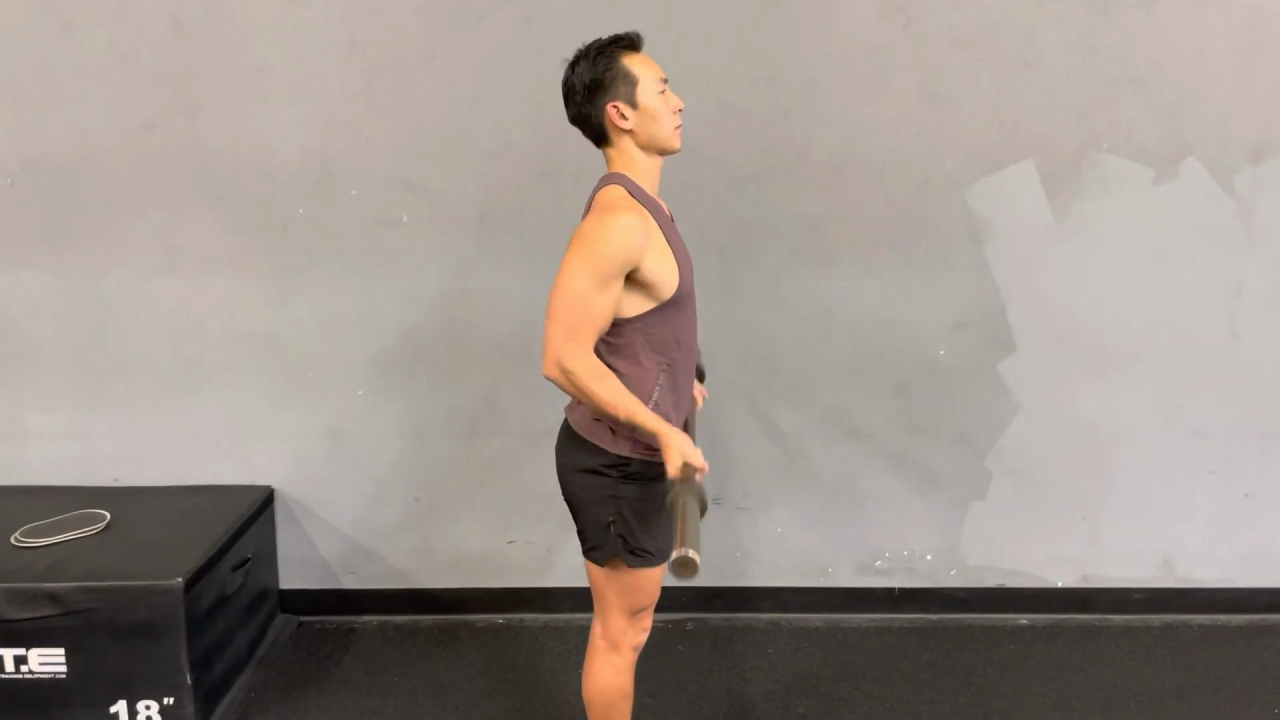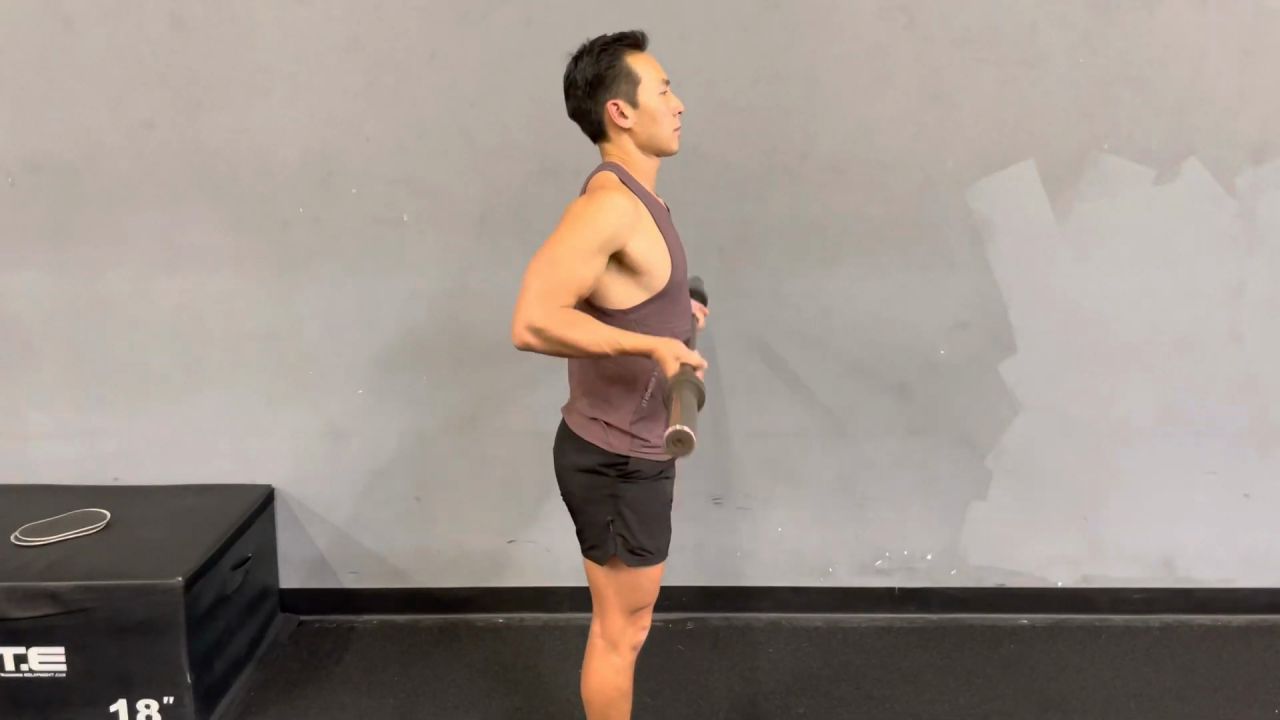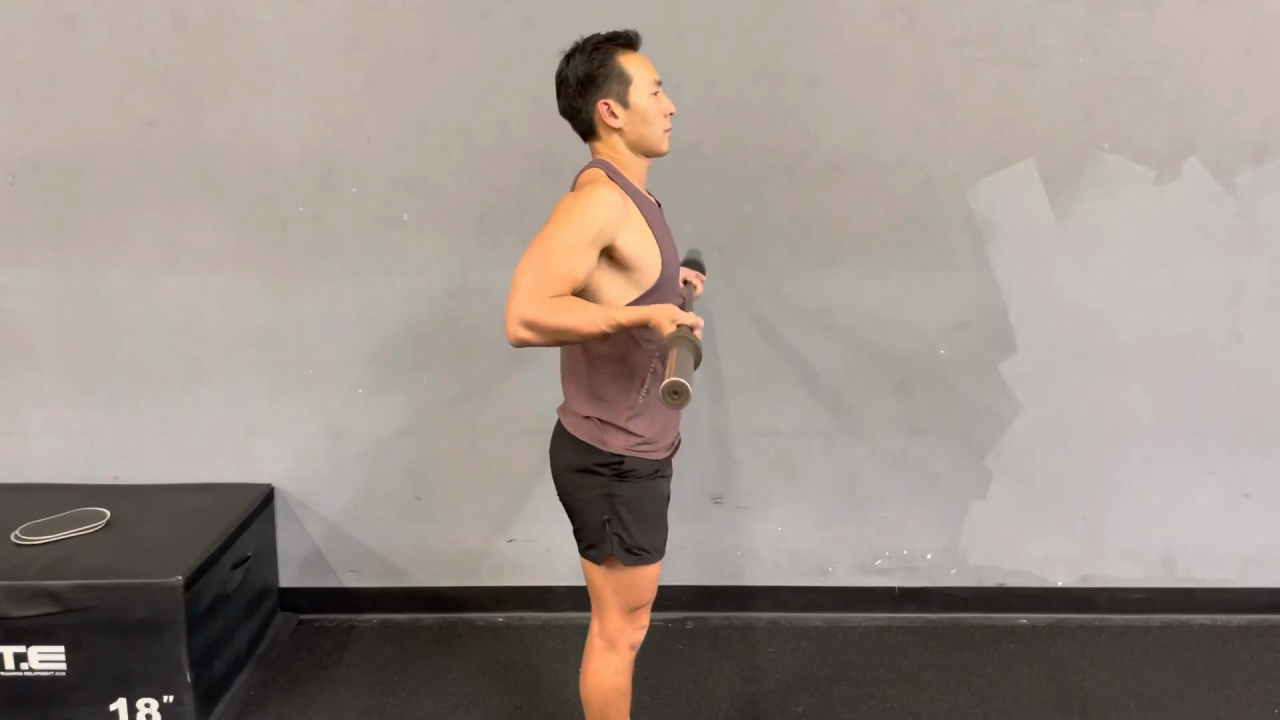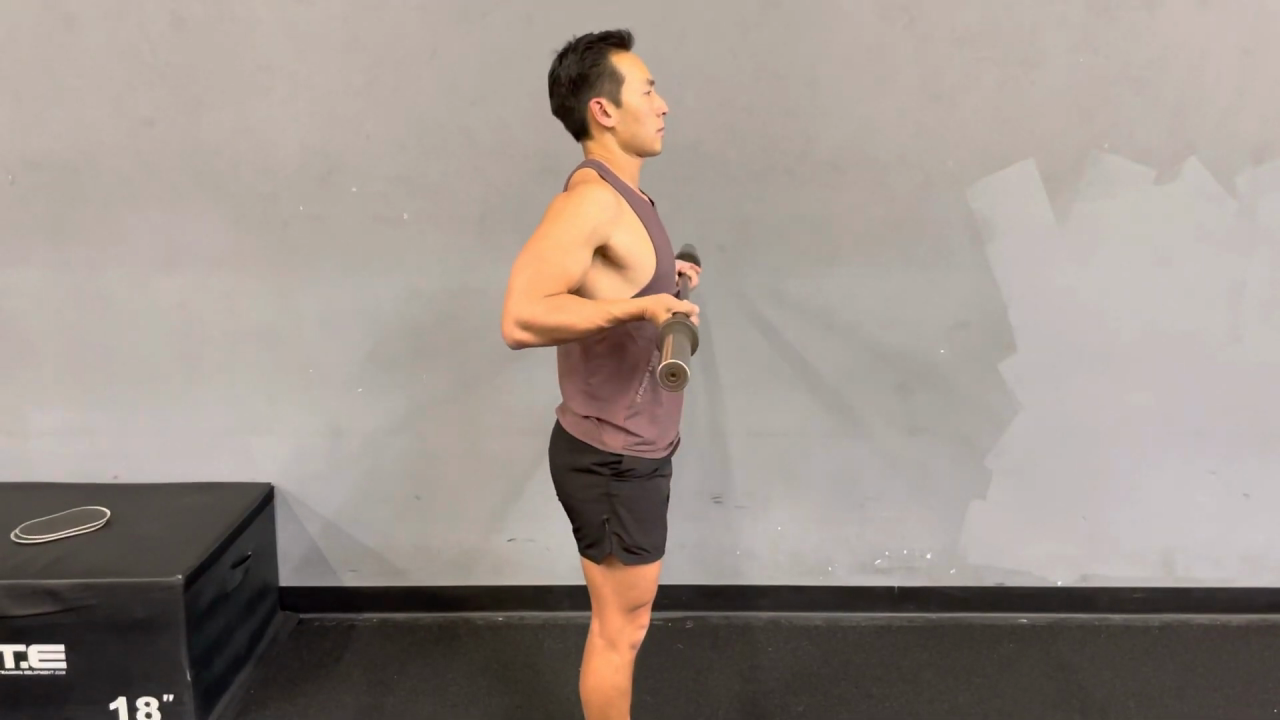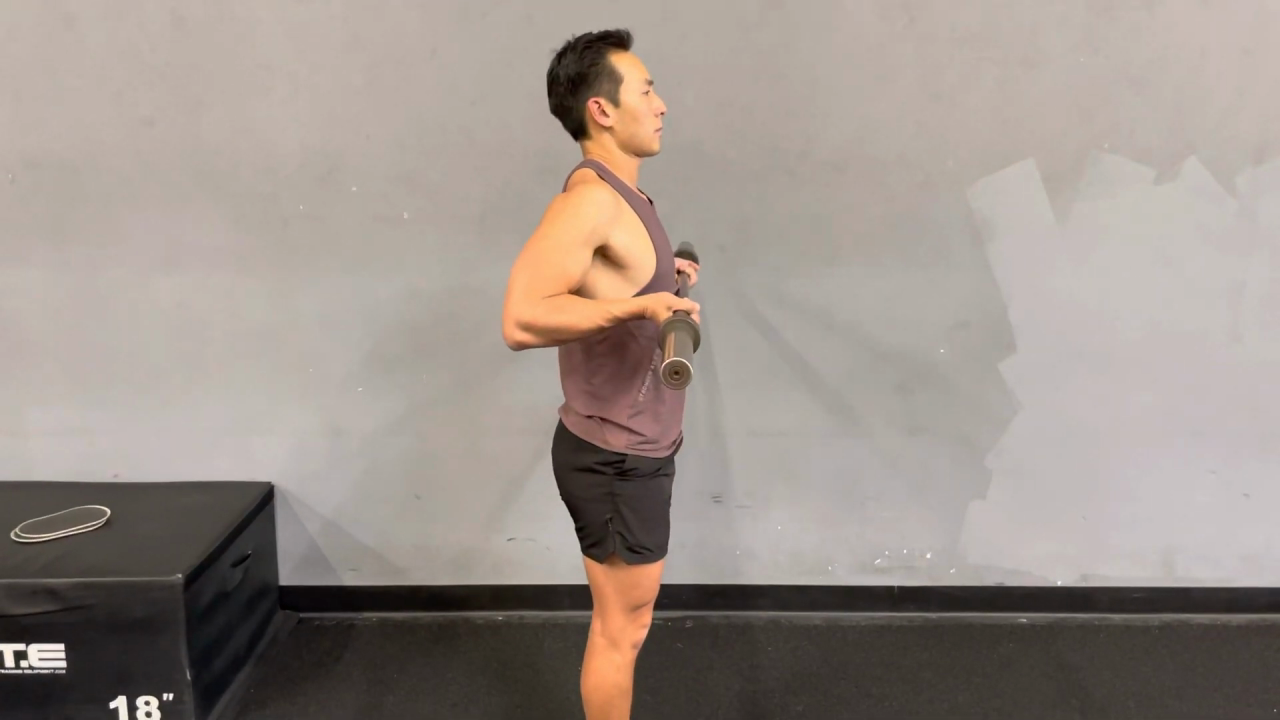
dt=0.3s
person 1, frame 1
left shoulder: (638, 206)
right shoulder: (617, 220)
right elbow: (565, 359)
left wrist: (679, 380)
right wrist: (664, 431)
left hip: (629, 453)
right hip: (618, 462)
left knee: (623, 625)
right knee: (622, 632)
person 1, frame 2
left shoulder: (635, 197)
right shoulder: (611, 202)
right elbow: (533, 321)
left wrist: (674, 309)
right wrist: (650, 346)
left hip: (632, 450)
right hip: (615, 459)
left knee: (625, 624)
right knee: (620, 630)
person 1, frame 3
left shoulder: (626, 195)
right shoulder: (600, 197)
right elbow: (525, 315)
left wrist: (669, 280)
right wrist: (644, 315)
left hip: (631, 449)
right hip: (612, 458)
left knee: (623, 623)
right knee: (619, 629)
person 1, frame 4
left shoulder: (621, 194)
right shoulder: (592, 198)
right elbow: (522, 316)
left wrist: (663, 275)
right wrist: (639, 306)
left hip: (632, 448)
right hip: (611, 458)
left knee: (623, 622)
right knee: (619, 629)
person 1, frame 5
left shoulder: (618, 194)
right shoulder: (591, 198)
right elbow: (522, 318)
left wrist: (664, 272)
right wrist: (640, 305)
left hip: (634, 448)
right hip: (615, 457)
left knee: (623, 623)
right knee: (621, 628)
